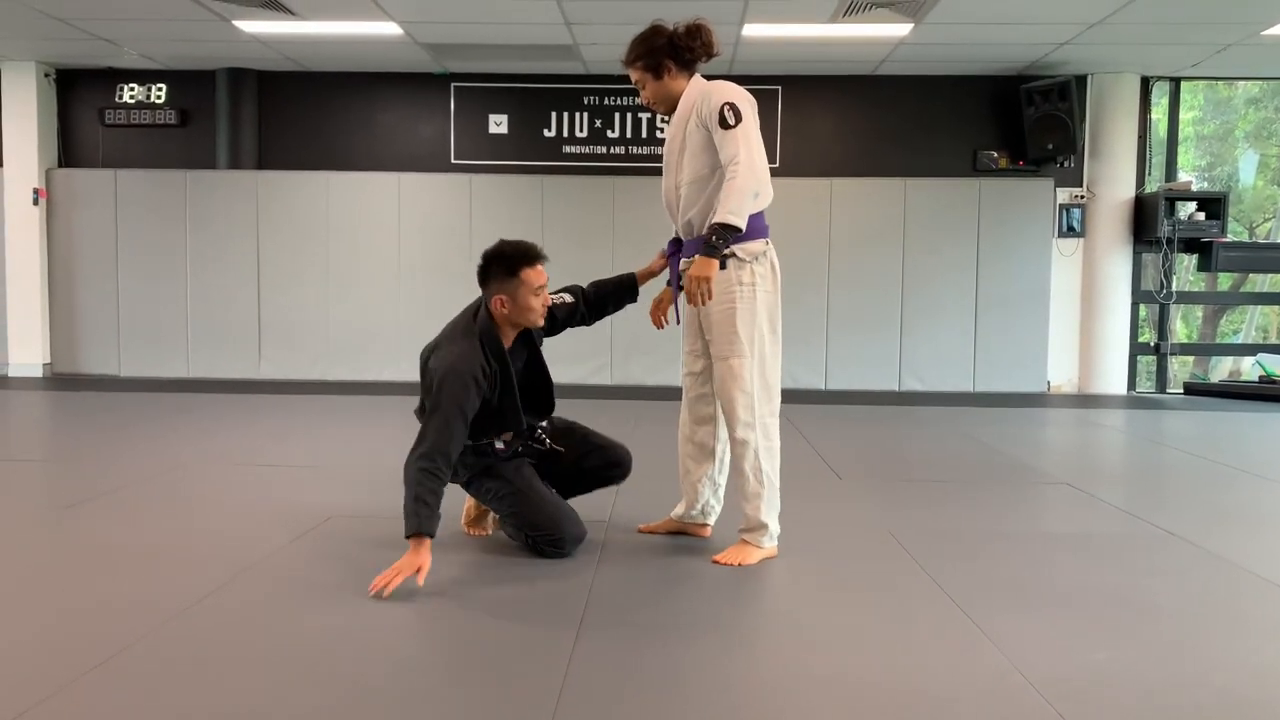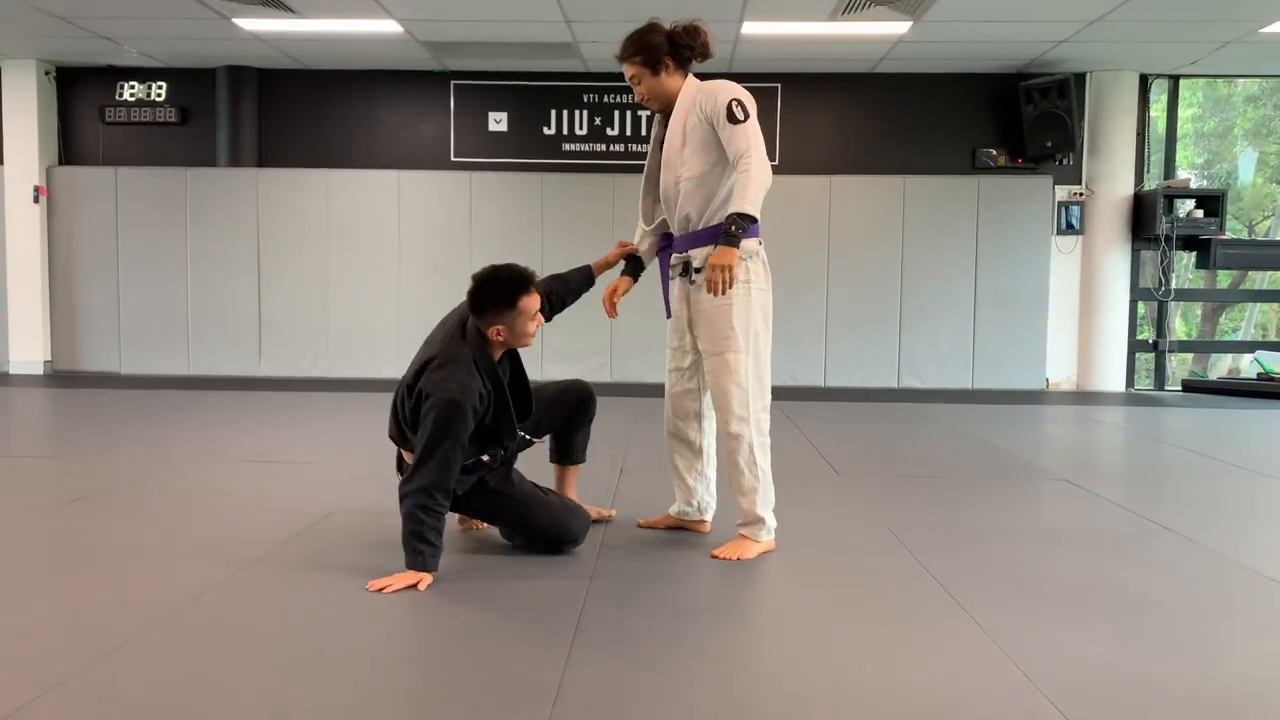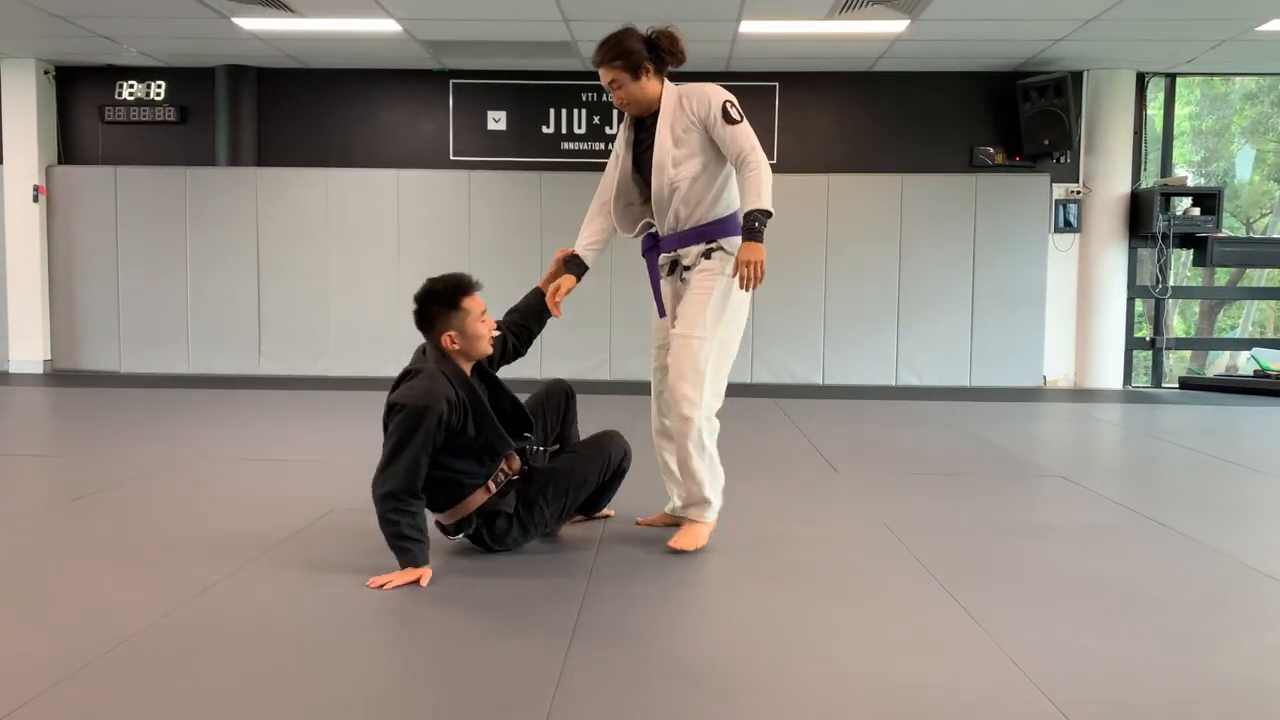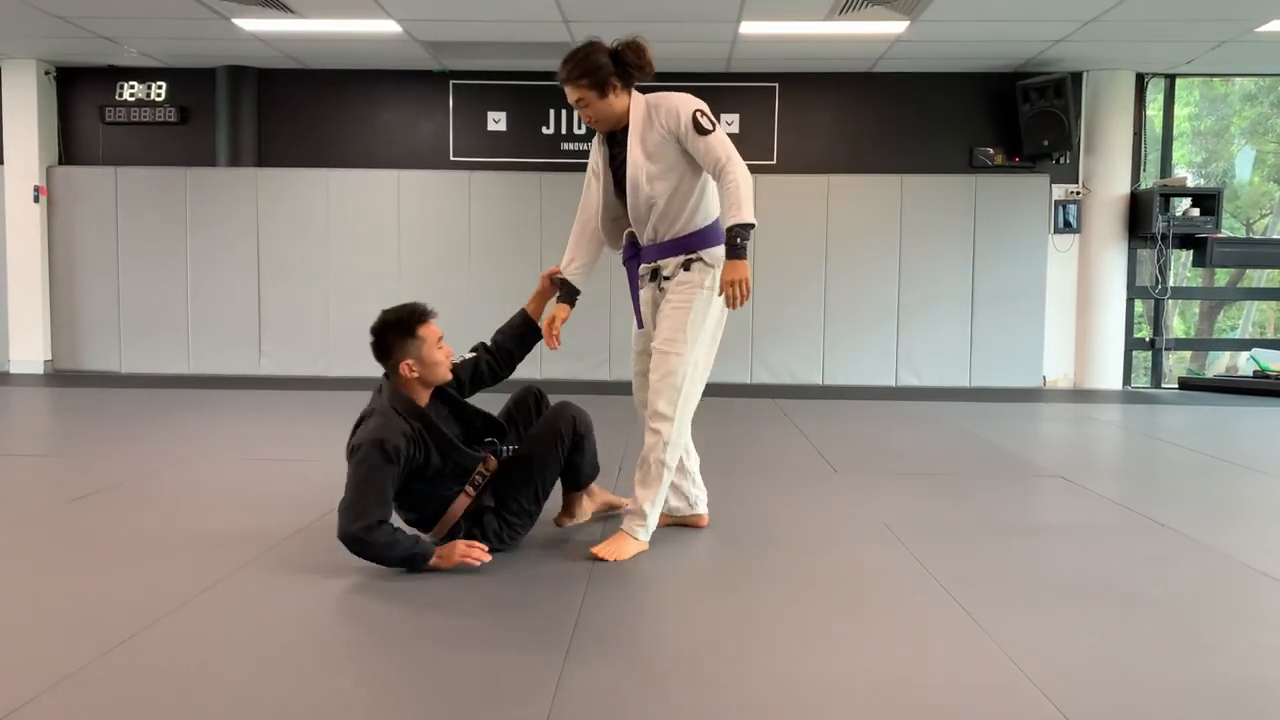
dt=0.3s
person 1, frame 1
left shoulder: (720, 97)
right shoulder: (684, 118)
left elbow: (745, 175)
left wrist: (710, 251)
right wrist: (672, 283)
left hip: (737, 263)
right hip: (705, 268)
left knee: (744, 400)
right knee: (698, 397)
left ankle: (761, 532)
right ankle: (696, 511)
person 1, frame 2
left shoulder: (720, 97)
right shoulder: (668, 123)
left elbow: (755, 167)
right elbow: (660, 209)
left wrist: (730, 239)
right wrist: (630, 269)
left hip: (728, 262)
right hip: (685, 266)
left knee: (735, 396)
right knee: (683, 395)
left ankle: (758, 526)
right ankle: (694, 507)
person 1, frame 3
left shoulder: (705, 100)
right shoulder: (630, 132)
left elbow: (754, 164)
right elbow: (606, 207)
left wrist: (753, 233)
right wrist: (573, 269)
left hip: (716, 258)
right hip: (670, 265)
left knee: (690, 387)
right knee: (668, 391)
left ankle: (702, 505)
right ankle: (688, 502)
person 1, frame 4
left shoulder: (676, 110)
right shoulder: (603, 146)
left elbow: (733, 174)
right elbow: (589, 225)
left wrist: (737, 251)
right wrist: (564, 297)
left hip: (696, 266)
right hip: (652, 272)
left knee: (666, 399)
right knee: (652, 396)
left ankle: (638, 525)
right ankle: (688, 503)
person 2, frame 1
left shoulder: (523, 316)
right shoulder: (460, 365)
left elbow: (583, 303)
right elbow: (432, 458)
left wrist: (647, 273)
right wrist: (419, 545)
left hip: (522, 426)
right hip: (479, 455)
left knee: (615, 462)
right knee: (562, 538)
left ankle: (518, 489)
right ankle: (493, 498)
person 2, frame 2
left shoulder: (479, 317)
right shoulder: (456, 390)
left elbow: (547, 294)
right elbow: (428, 483)
left wrist: (604, 264)
right wrist: (420, 565)
right hip: (462, 470)
left knee: (579, 397)
right knee: (569, 530)
left ankle: (566, 499)
person 2, frame 3
left shoulder: (459, 360)
right shoulder: (426, 401)
left elbow: (512, 336)
right elbow: (392, 491)
left wrist: (551, 279)
right wrist: (414, 562)
left hip: (502, 474)
right hip: (498, 521)
left knee: (558, 393)
right knee: (612, 447)
left ankle: (573, 502)
right ankle: (568, 509)
person 2, frame 4
left shoulder: (433, 382)
right shoulder: (385, 440)
left elbow: (496, 359)
right elbow: (358, 531)
left wrist: (541, 299)
right wrist: (435, 554)
left hip: (487, 481)
right hip: (483, 524)
left knee: (531, 398)
right knee: (568, 418)
left ankle: (583, 493)
right ankle: (577, 505)
